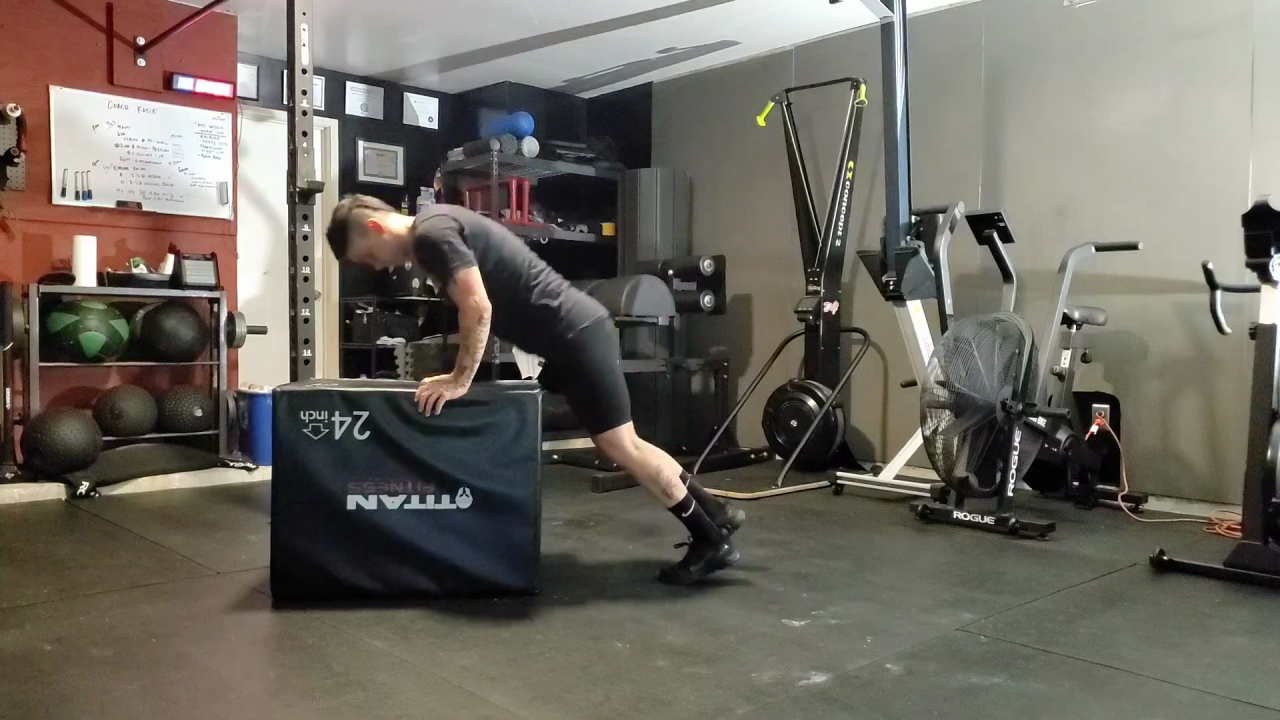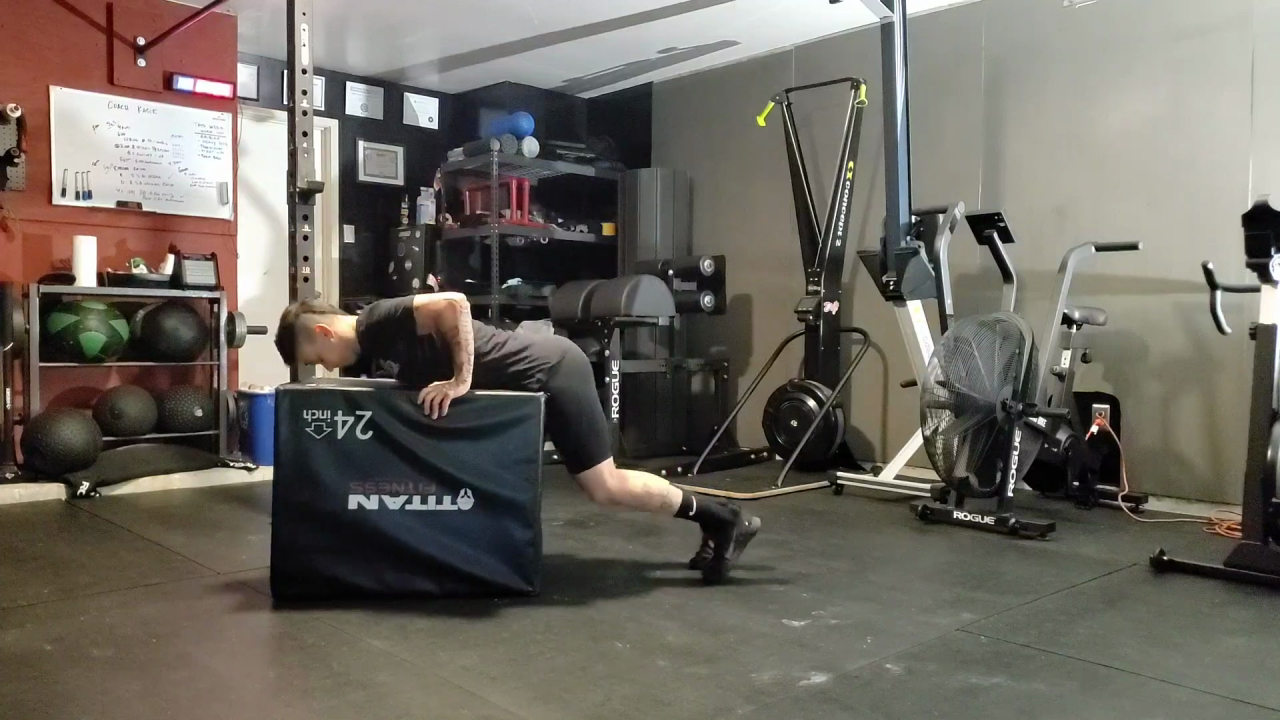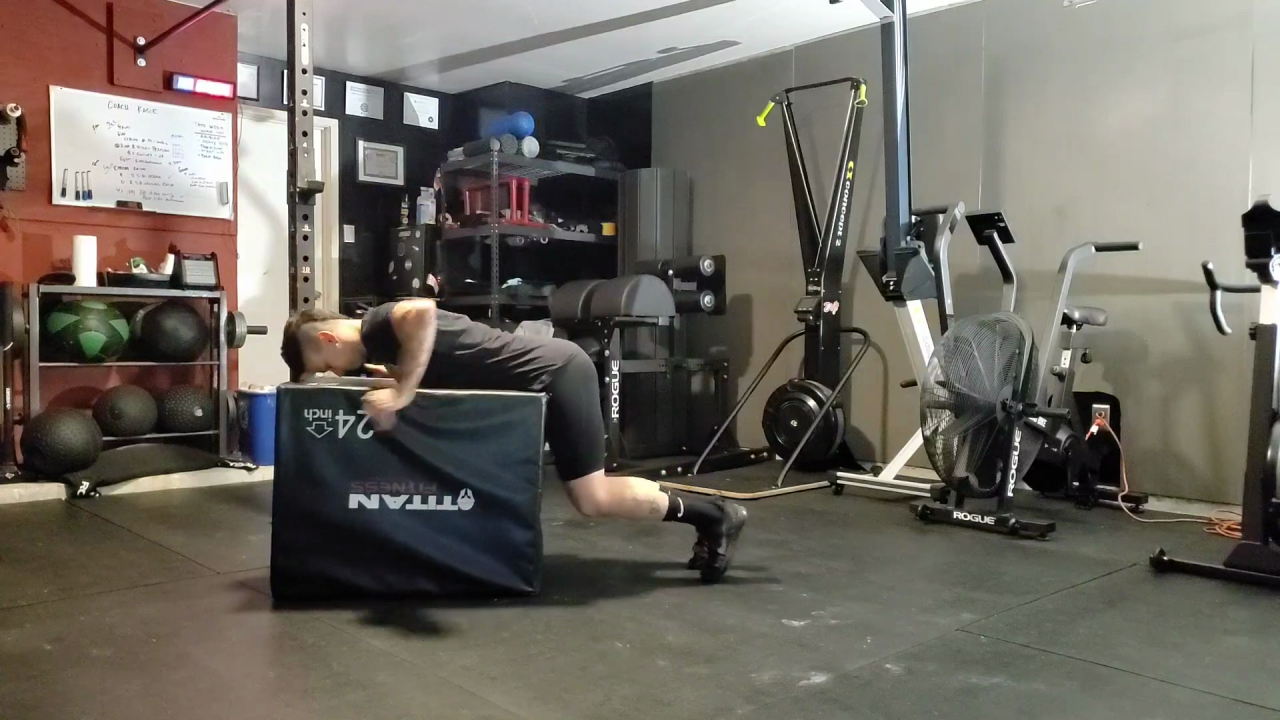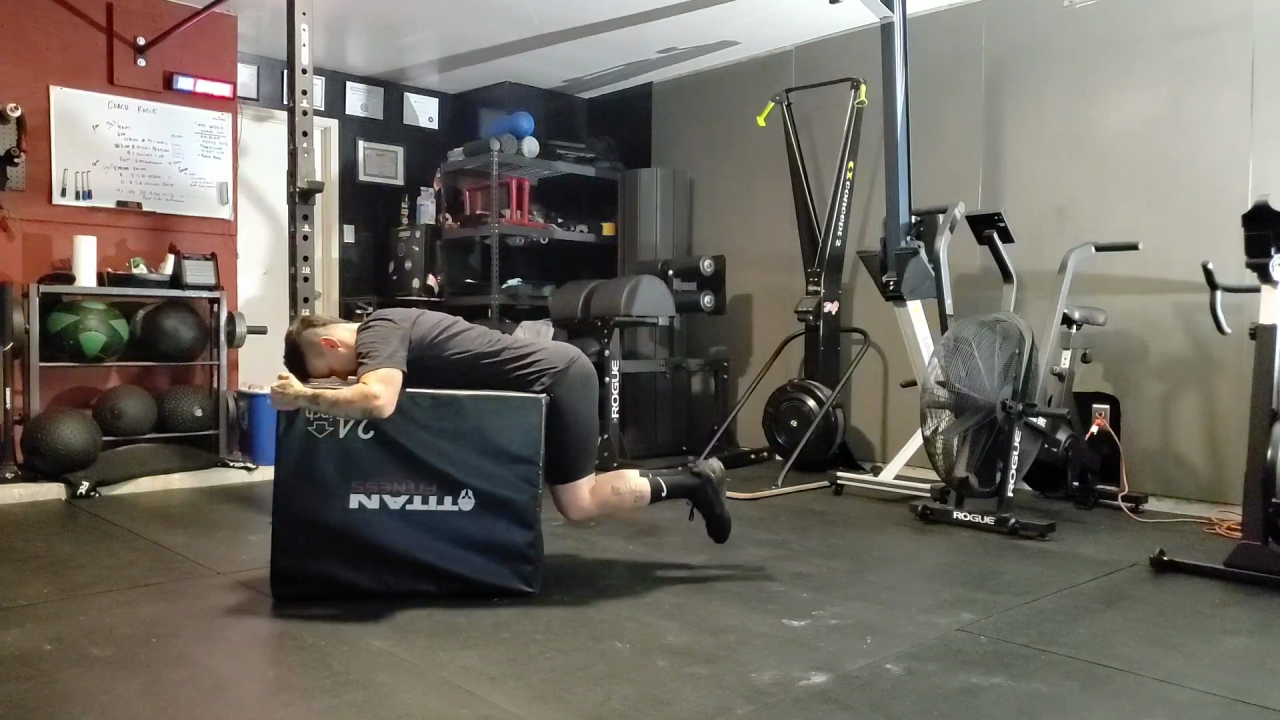
dt=0.7s
person 1, frame 1
left shoulder: (432, 231)
right shoulder: (434, 231)
left elbow: (477, 309)
right elbow: (474, 310)
left wrist: (459, 380)
right wrist: (458, 374)
left hip: (575, 330)
right hip: (574, 328)
left knee: (620, 445)
right knee: (614, 444)
left ankle: (710, 540)
right ankle: (711, 510)
person 1, frame 2
left shoulder: (376, 323)
right shoulder: (378, 349)
left elbow: (453, 305)
left wrist: (461, 382)
left hip: (551, 373)
right hip: (545, 373)
left knee: (603, 486)
right knee: (601, 482)
left ankle: (727, 521)
right ankle: (715, 519)
person 1, frame 3
left shoulder: (377, 325)
right shoulder: (383, 341)
left elbow: (422, 311)
left wrist: (401, 392)
right wrist: (398, 380)
left hip: (555, 375)
right hip: (551, 373)
left knee: (592, 499)
right knee: (592, 490)
left ankle: (715, 516)
right ankle: (707, 516)
person 1, frame 4
left shoulder: (377, 332)
right shoulder: (387, 329)
left elbow: (379, 401)
left wrist: (304, 397)
left hip: (557, 379)
right hip: (555, 372)
left knee: (577, 503)
right knee: (579, 491)
left ankle: (693, 482)
right ankle: (690, 480)
